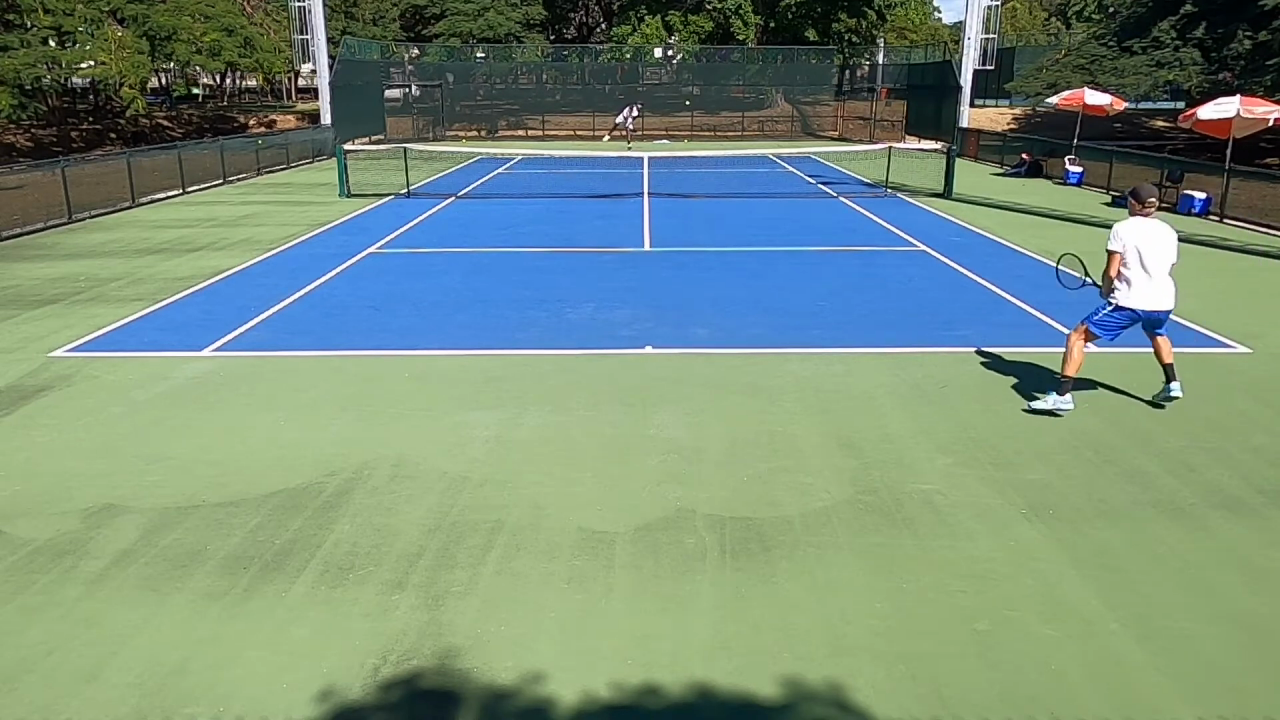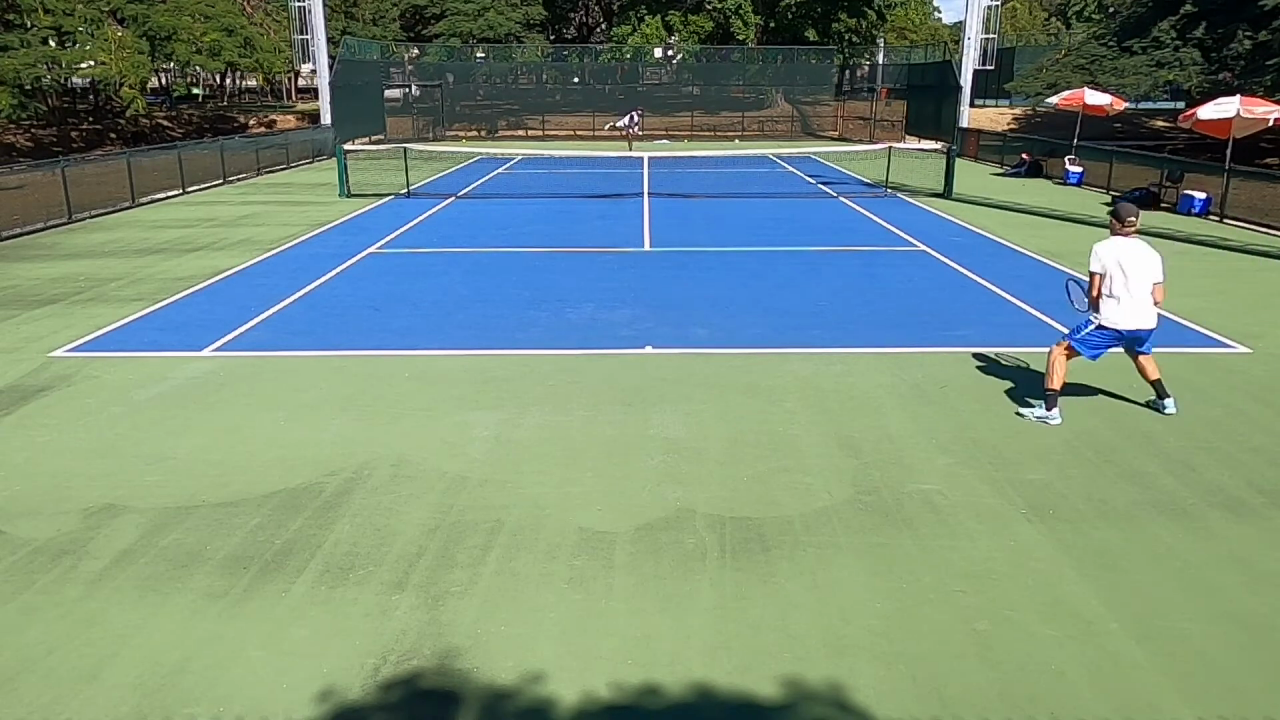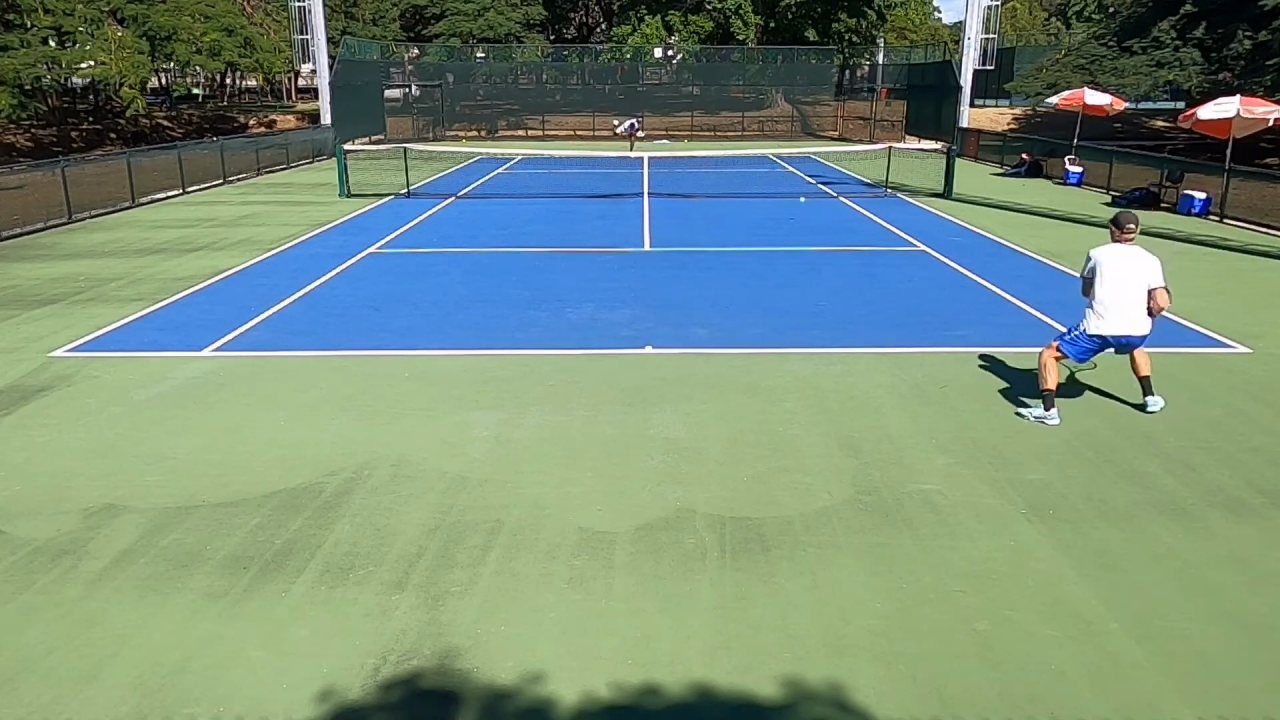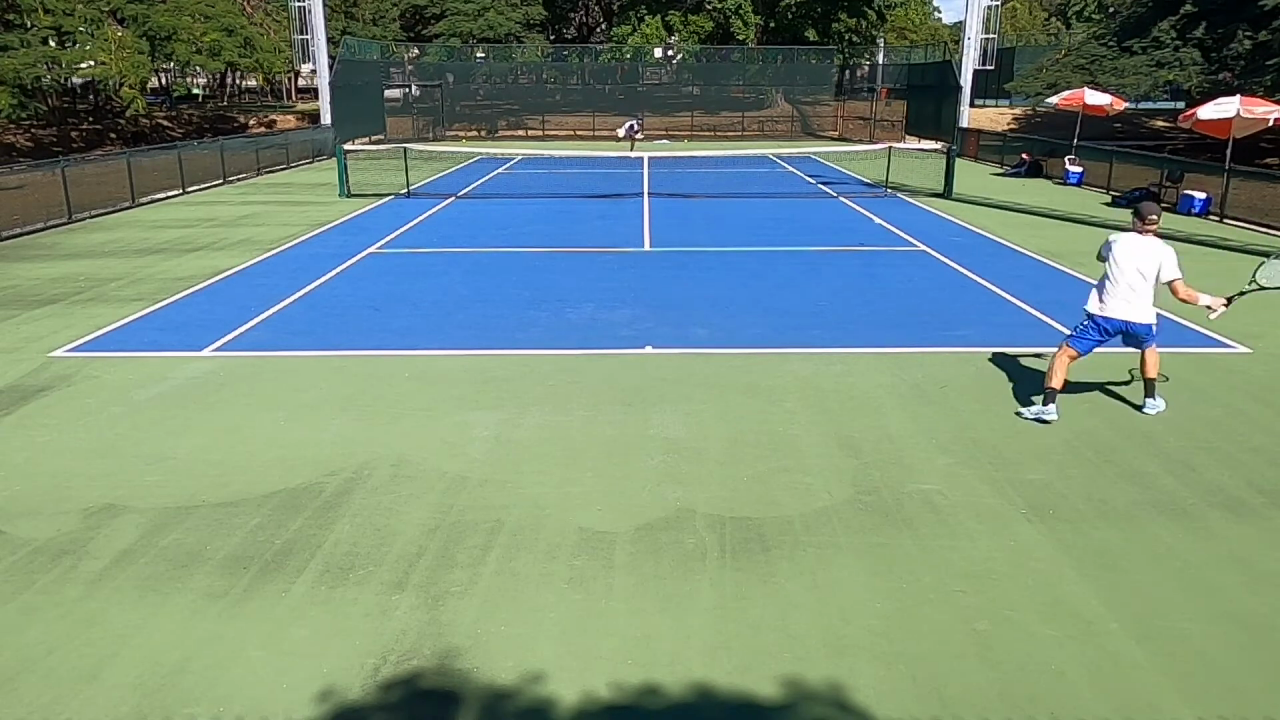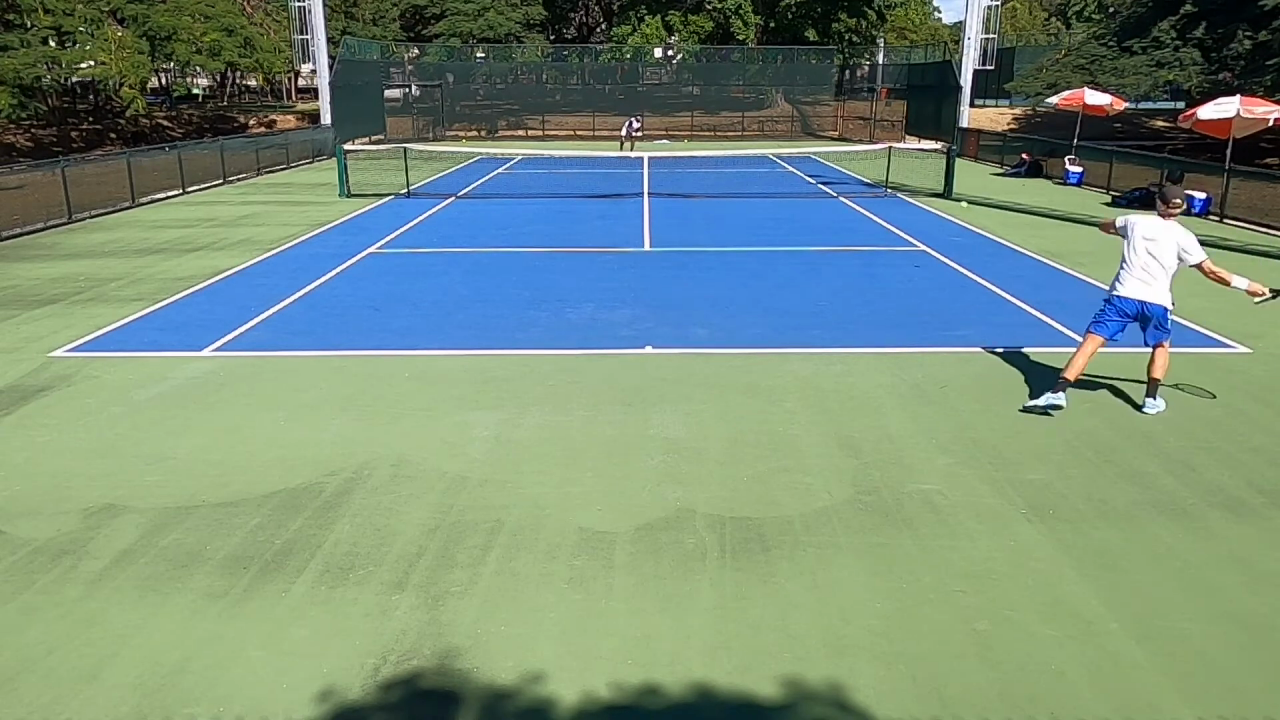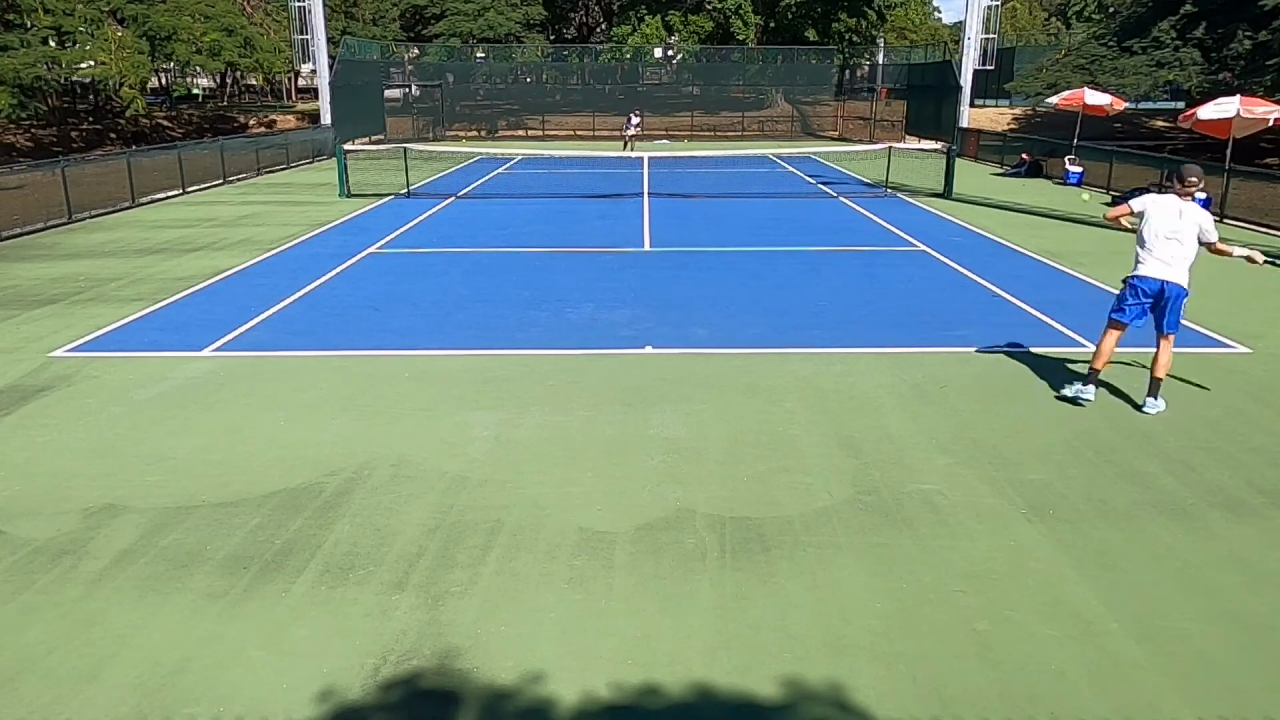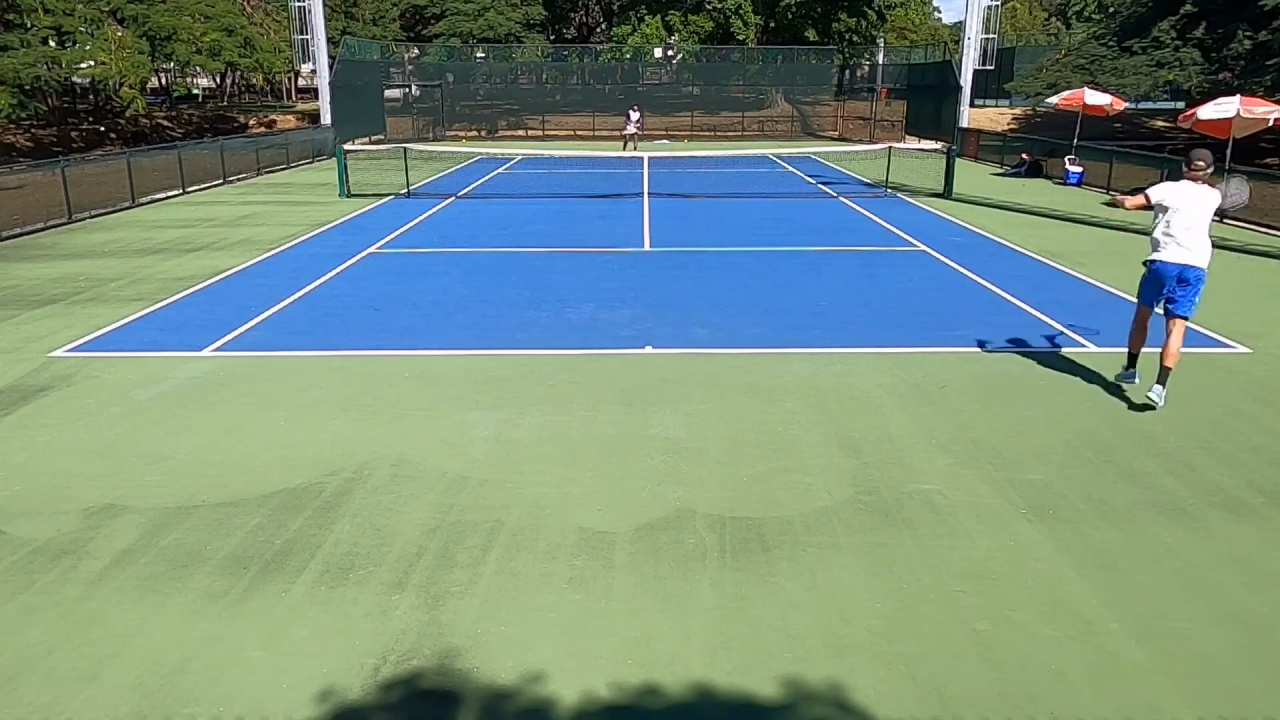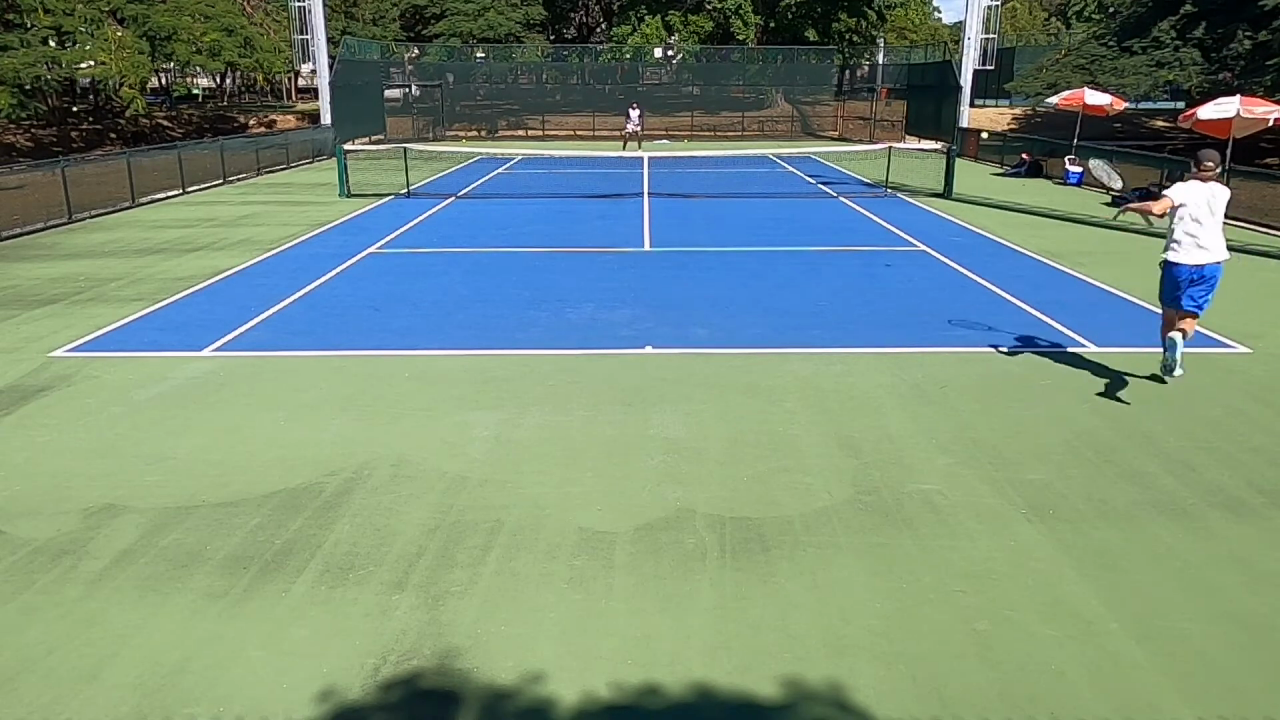
dt=0.1s
person 1, frame 1
left shoulder: (1121, 228)
right shoulder: (1169, 234)
left elbow: (1111, 273)
right elbow: (1165, 273)
left wrist: (1107, 290)
left hip: (1129, 304)
right hip: (1163, 304)
left knee: (1076, 338)
right knee: (1158, 335)
left ankle: (1062, 396)
right ankle: (1171, 385)
person 1, frame 2
left shoulder: (1102, 247)
right shoulder: (1152, 253)
left elbow: (1094, 293)
right elbow: (1157, 298)
left wrist: (1099, 311)
left hip: (1112, 321)
right hip: (1146, 323)
left knee: (1058, 353)
right knee: (1139, 353)
left ankle: (1050, 409)
right ankle: (1165, 400)
person 1, frame 3
left shoulder: (1098, 254)
right shoulder: (1150, 260)
left elbow: (1087, 291)
right elbow: (1160, 303)
right wrist: (1153, 312)
left hip: (1099, 326)
right hip: (1137, 329)
left knee: (1050, 354)
right knee: (1135, 348)
left ankle: (1049, 410)
right ankle: (1150, 398)
person 1, frame 4
left shoulder: (1116, 239)
right shoulder: (1165, 252)
left elbow: (1101, 257)
right elbow: (1181, 293)
right wrist: (1210, 301)
left hip: (1104, 314)
right hip: (1140, 318)
left knee: (1064, 355)
right knee: (1149, 348)
left ankle: (1048, 406)
right ankle: (1151, 399)
person 1, frame 5
left shoulder: (1135, 221)
right shoulder: (1184, 238)
left elbow: (1106, 227)
right elbow: (1211, 272)
right wrist: (1246, 284)
left hip: (1123, 296)
right hip: (1157, 302)
left knee: (1089, 344)
right knee: (1161, 347)
left ankle: (1058, 393)
right ankle: (1151, 399)
person 1, frame 6
left shoulder: (1152, 200)
right shoulder: (1203, 217)
left elbow: (1110, 215)
right elbow: (1217, 248)
left wrist: (1121, 221)
right wrist: (1246, 252)
left hip: (1144, 277)
right hip: (1176, 284)
left knee: (1113, 331)
right knee: (1166, 341)
left ankle: (1088, 385)
right ankle: (1153, 398)
person 1, frame 7
left shoulder: (1168, 188)
right shoulder: (1213, 197)
left elbow: (1129, 203)
left wrist: (1118, 199)
left hip: (1163, 264)
right hip: (1194, 269)
left knee: (1142, 314)
right knee: (1176, 327)
left ankle: (1130, 370)
right ankle: (1159, 386)
person 1, frame 8
left shoulder: (1181, 188)
right shoulder: (1223, 193)
left elbow: (1156, 209)
left wrist: (1132, 207)
left hip: (1178, 261)
right hip: (1209, 265)
left knee: (1170, 315)
right knee: (1188, 319)
left ankle: (1171, 363)
right ankle: (1176, 338)
